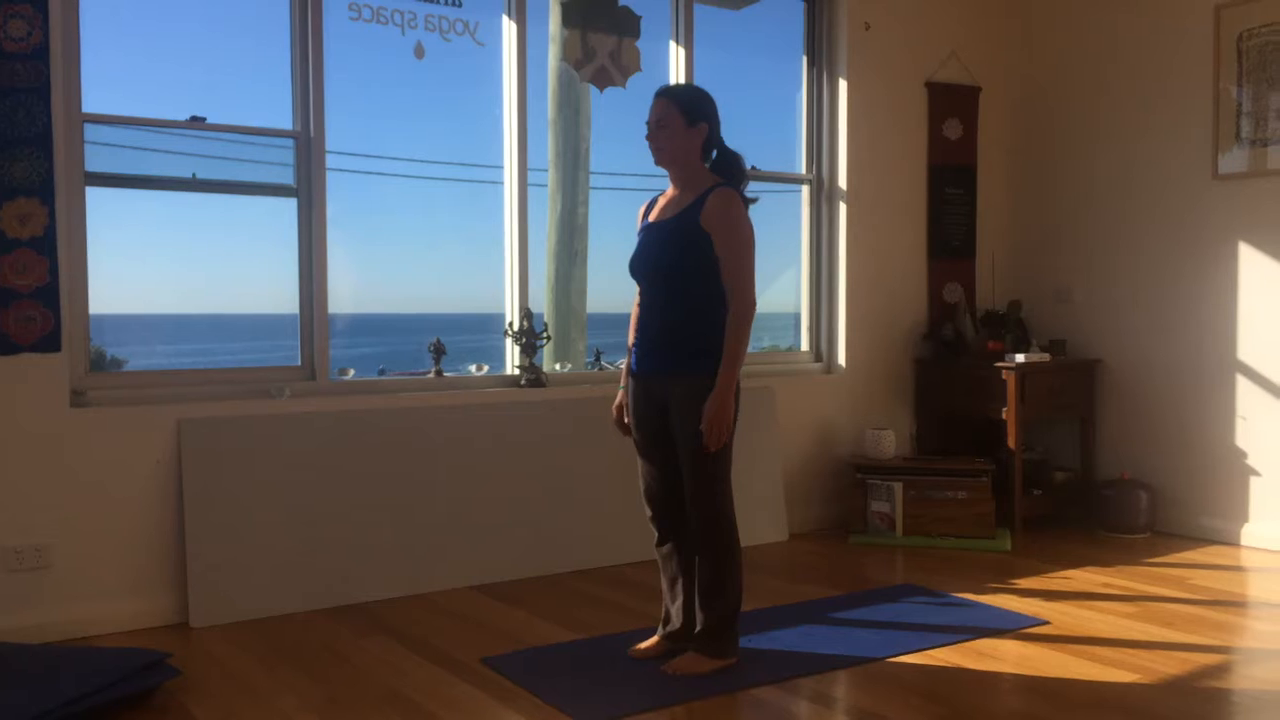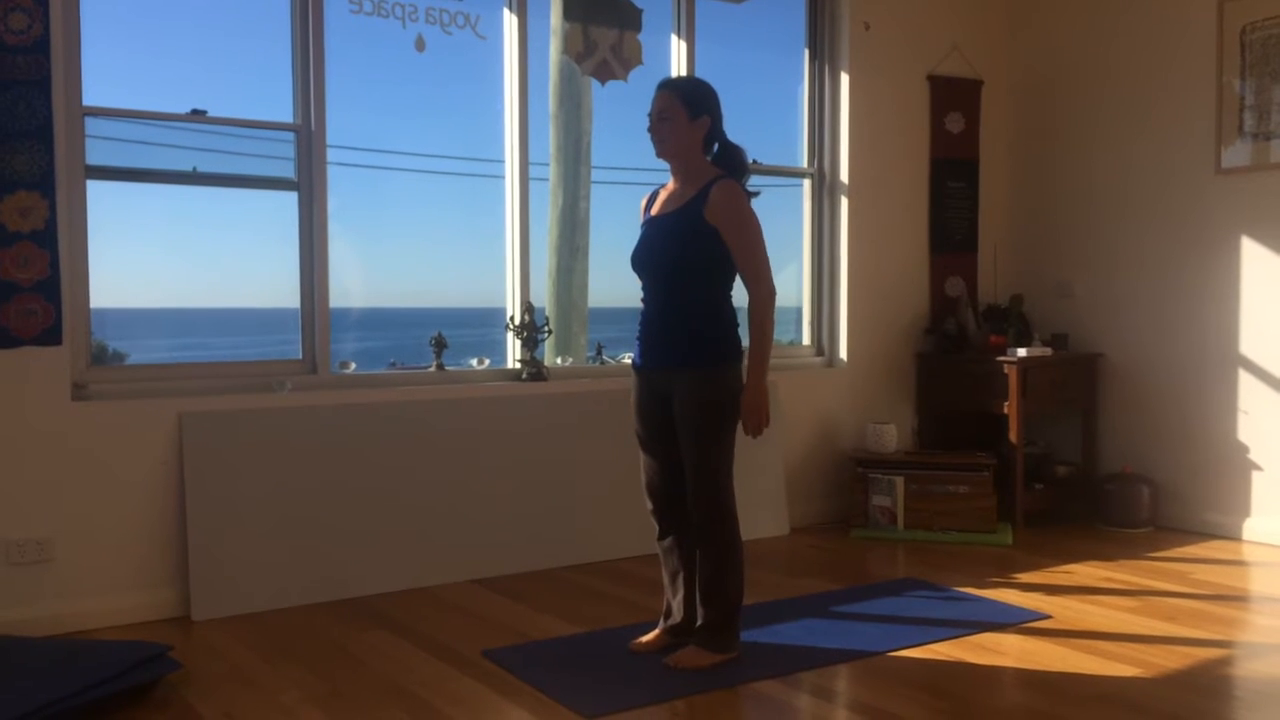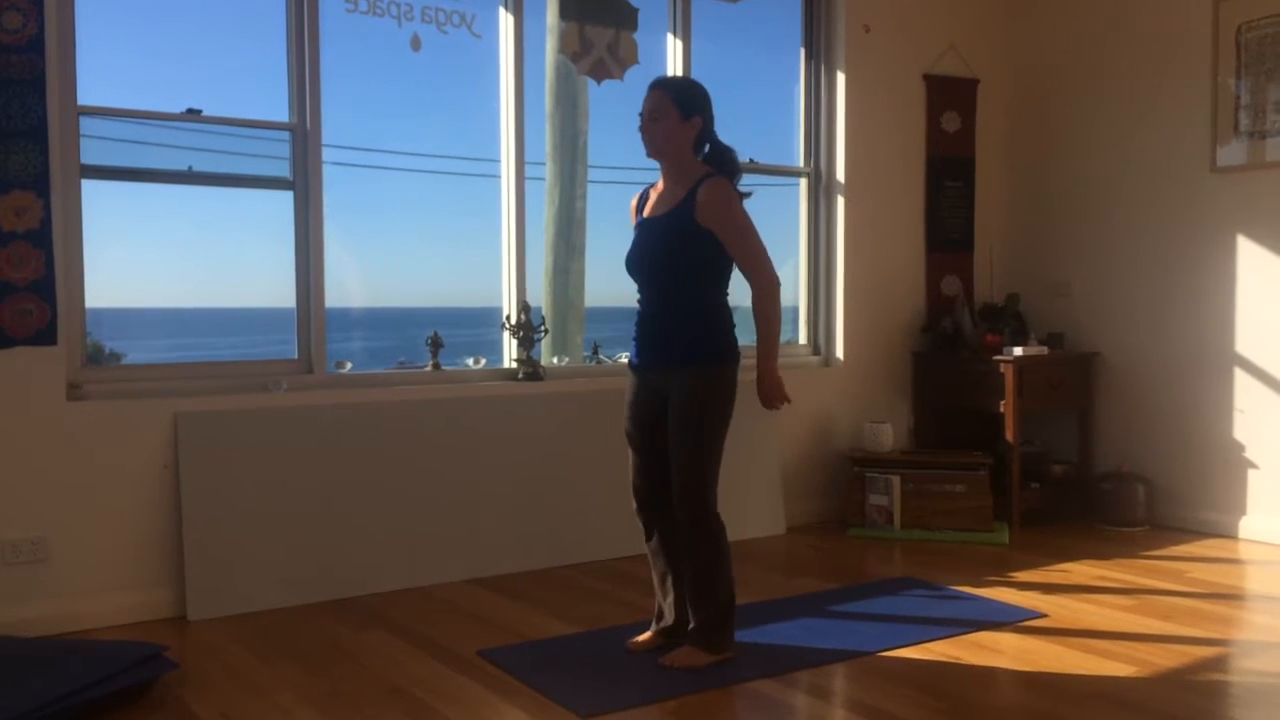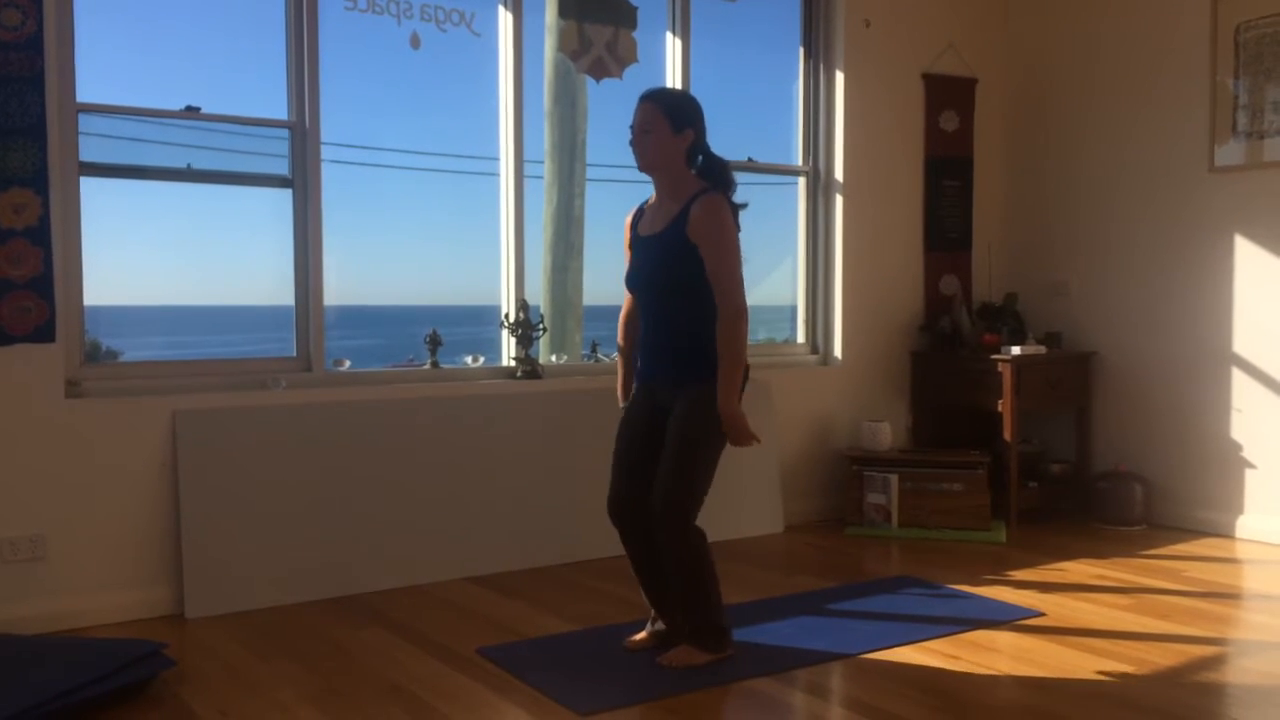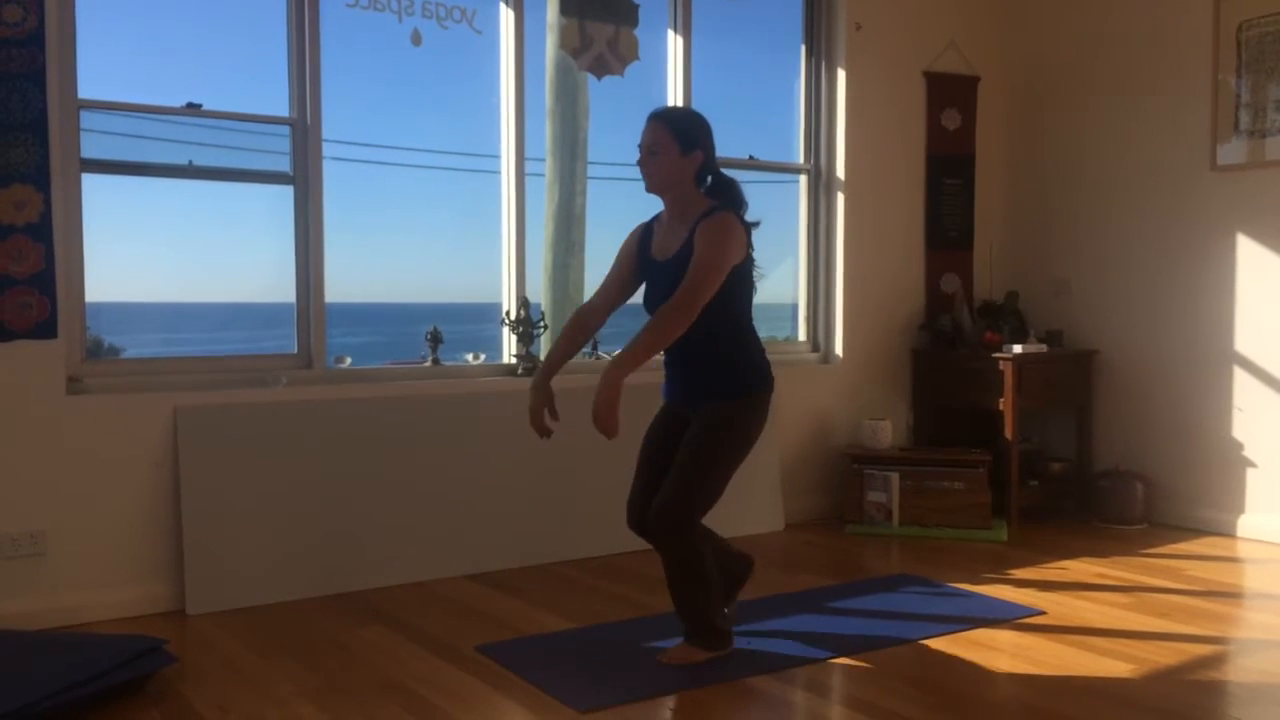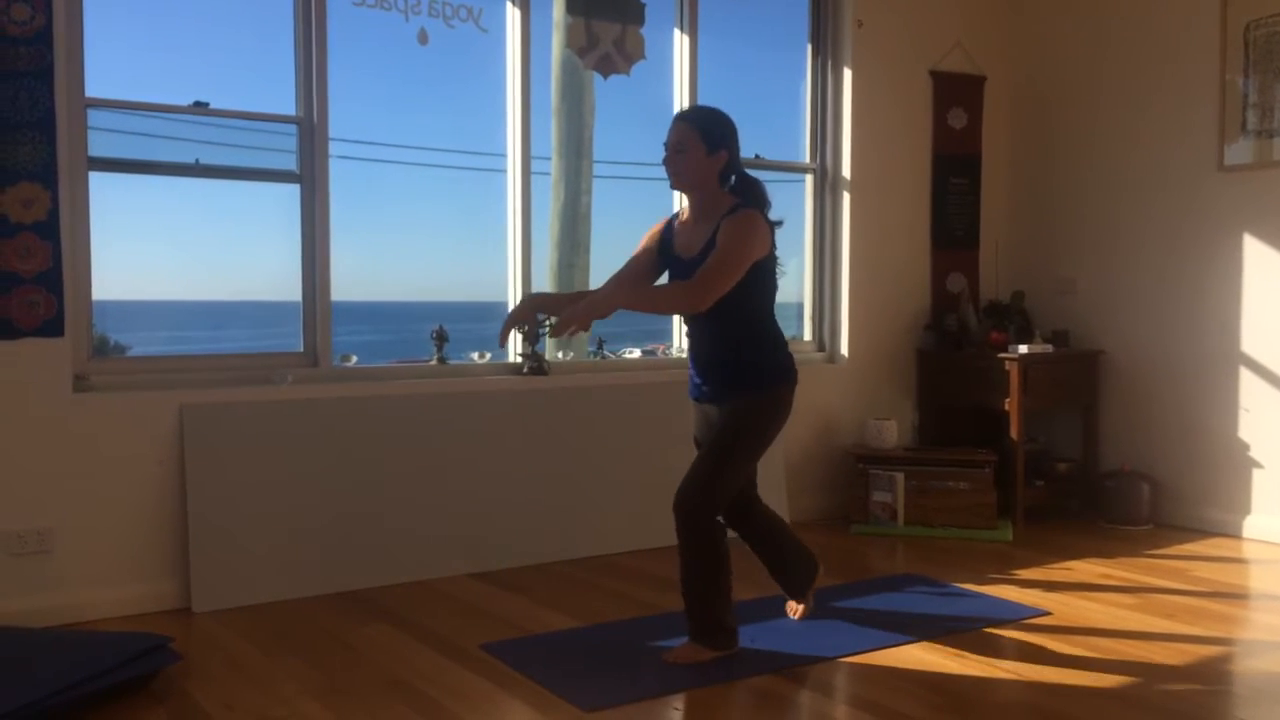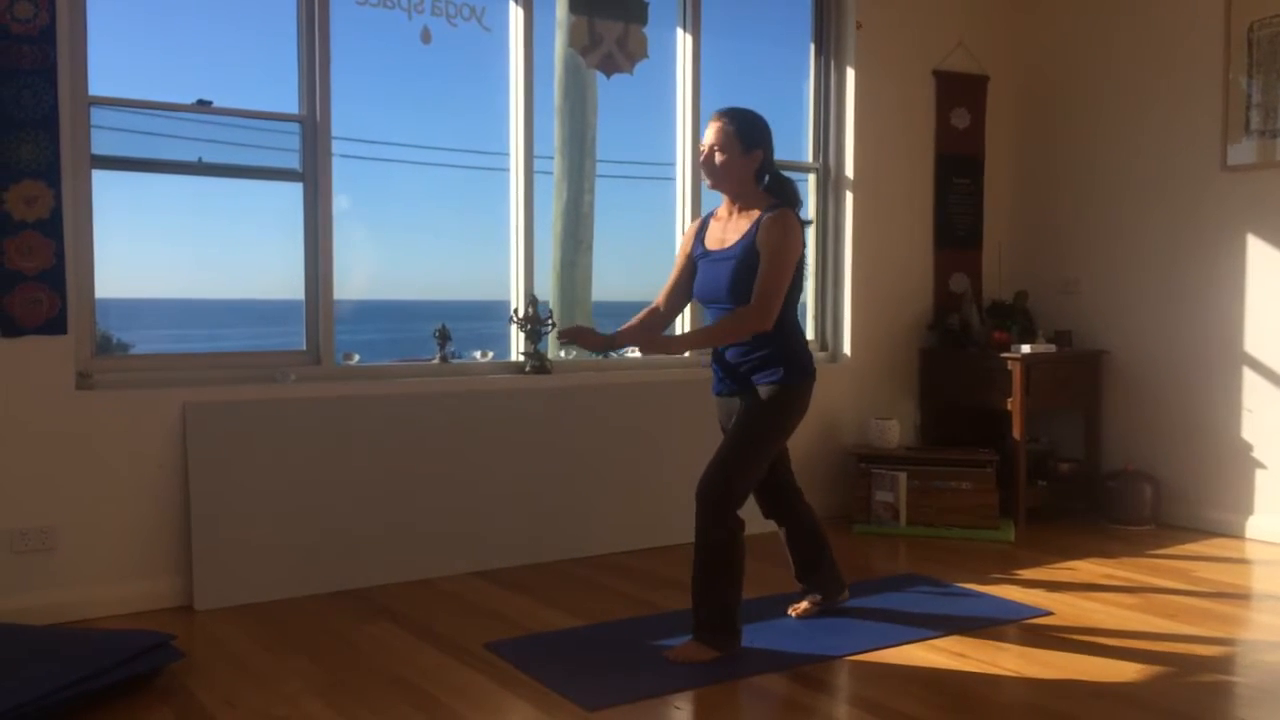
dt=0.7s
person 1, frame 1
left shoulder: (721, 204)
right shoulder: (652, 209)
left elbow: (741, 304)
left wrist: (724, 390)
right wrist: (626, 382)
left hip: (699, 378)
right hip: (650, 379)
left knee: (707, 508)
right knee: (665, 510)
left ankle: (716, 640)
right ankle: (677, 626)
person 1, frame 2
left shoulder: (723, 196)
right shoulder: (653, 201)
left elbow: (762, 291)
left wrist: (756, 381)
left hip: (706, 370)
right hip: (653, 369)
left knee: (708, 502)
right knee: (666, 502)
left ankle: (718, 634)
right ankle: (679, 619)
person 1, frame 3
left shoulder: (713, 195)
right shoulder: (643, 202)
left elbow: (765, 281)
left wrist: (767, 368)
left hip: (702, 368)
right hip: (648, 368)
left knee: (692, 501)
right knee: (651, 500)
left ankle: (712, 634)
right ankle: (672, 621)
person 1, frame 4
left shoulder: (708, 210)
right shoulder: (636, 219)
left elbow: (731, 311)
left wrist: (728, 402)
right wrist: (625, 388)
left hip: (703, 384)
right hip: (653, 384)
left knee: (671, 511)
right knee: (626, 505)
left ankle: (708, 635)
right ankle: (669, 620)
person 1, frame 5
left shoulder: (721, 227)
right shoulder: (645, 237)
left elbow: (684, 313)
right elbow: (594, 310)
left wrist: (616, 376)
right wrist: (545, 375)
left hip: (736, 395)
right hip: (682, 397)
left knee: (669, 516)
right knee: (642, 514)
left ankle: (708, 634)
right ankle: (727, 568)
person 1, frame 6
left shoulder: (746, 224)
right shoulder: (668, 233)
left elbow: (697, 296)
right elbow: (606, 294)
left wrist: (609, 301)
right wrist: (540, 301)
left hip: (761, 387)
right hip: (710, 391)
left knee: (694, 504)
right knee: (737, 503)
left ankle: (712, 635)
right ankle: (802, 575)
person 1, frame 7
left shoulder: (778, 224)
right shoulder: (699, 231)
left elbow: (761, 315)
right elbow: (664, 308)
left wrist: (682, 344)
right wrist: (611, 340)
left hip: (778, 381)
right hip: (731, 386)
left knee: (716, 494)
right knee: (776, 491)
left ankle: (715, 633)
right ankle: (825, 585)
